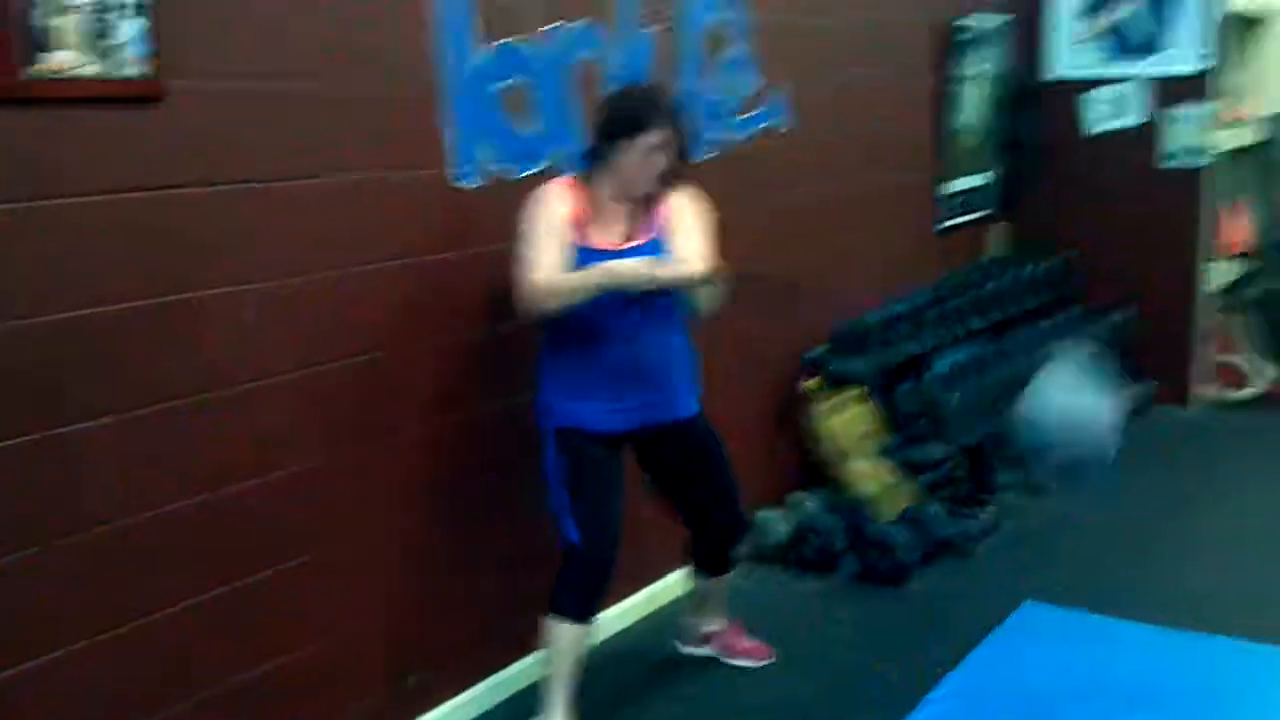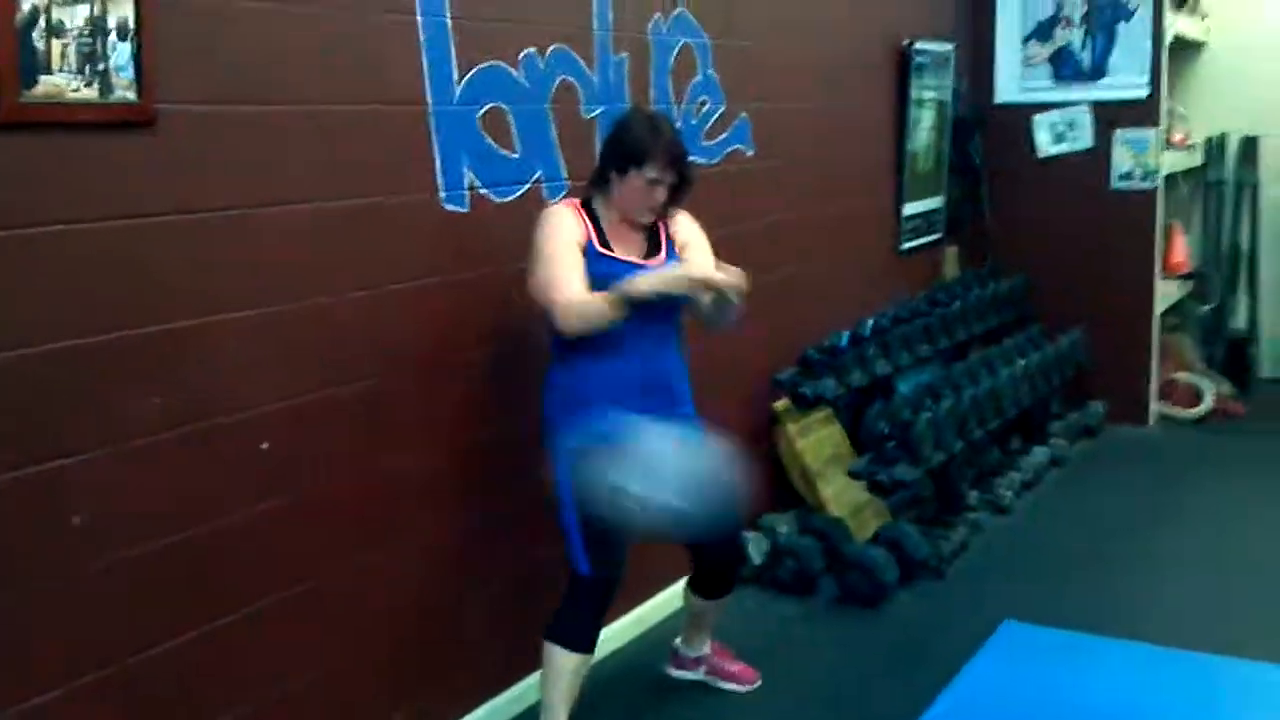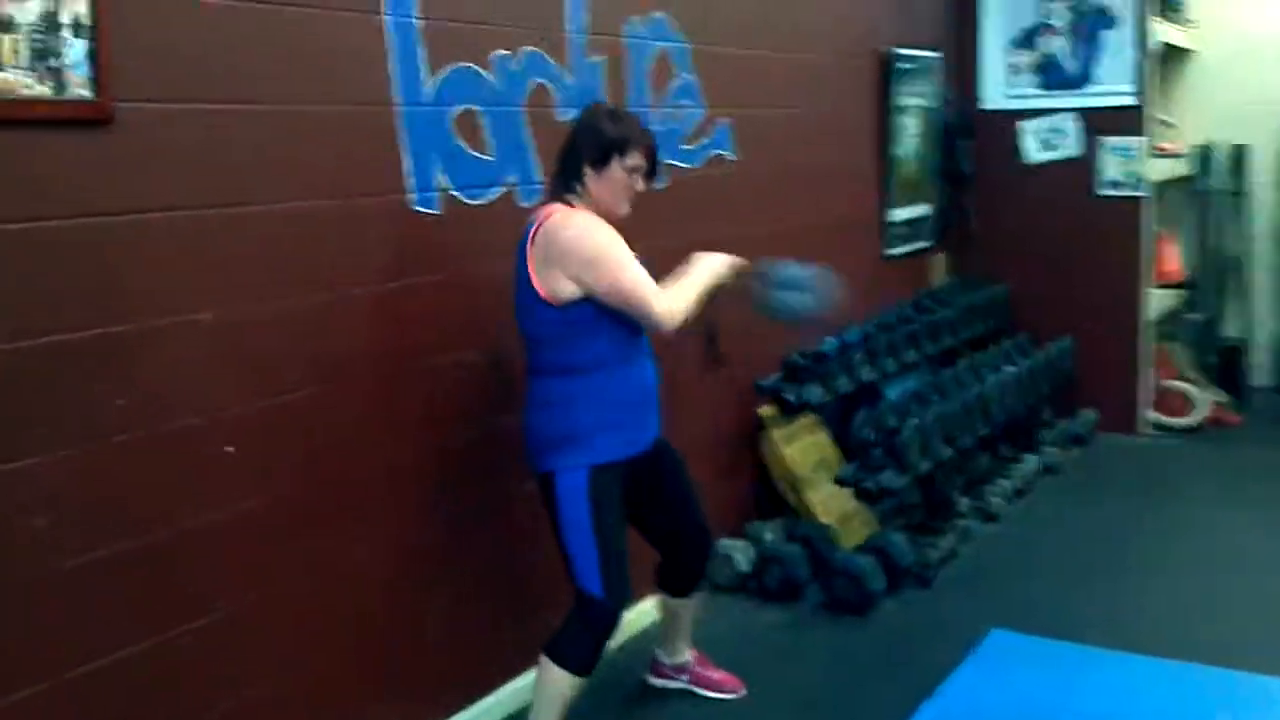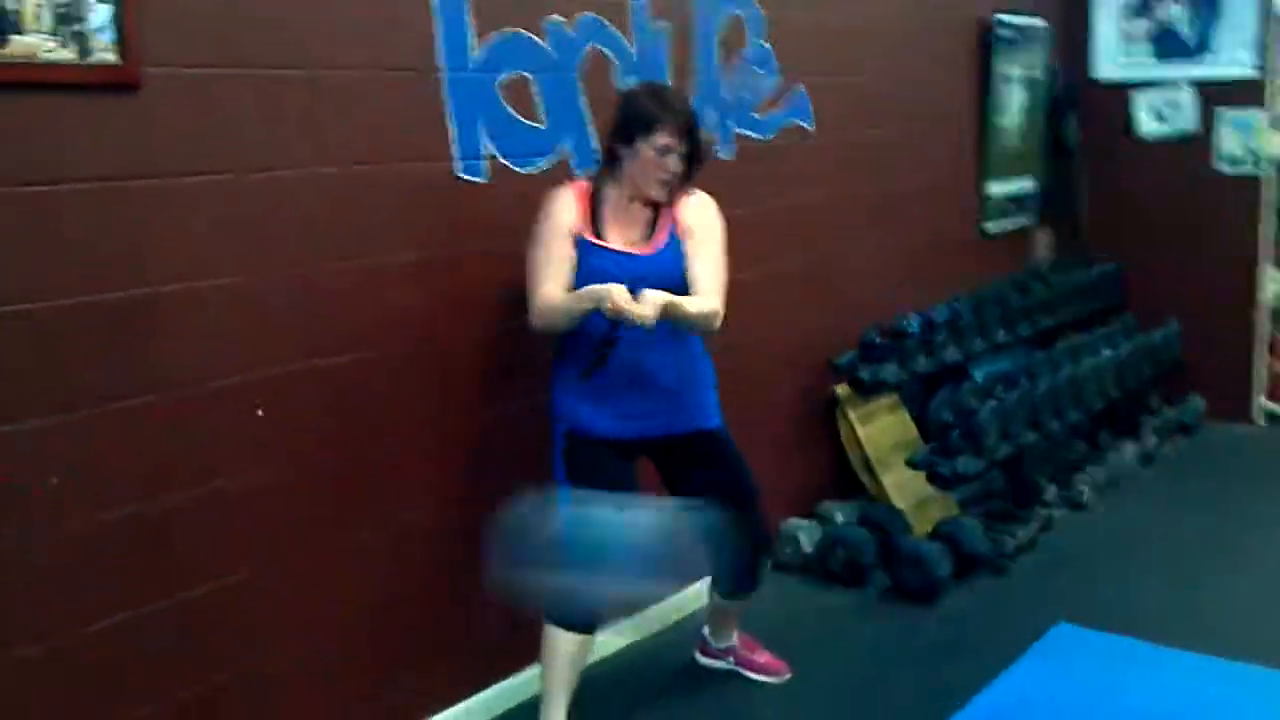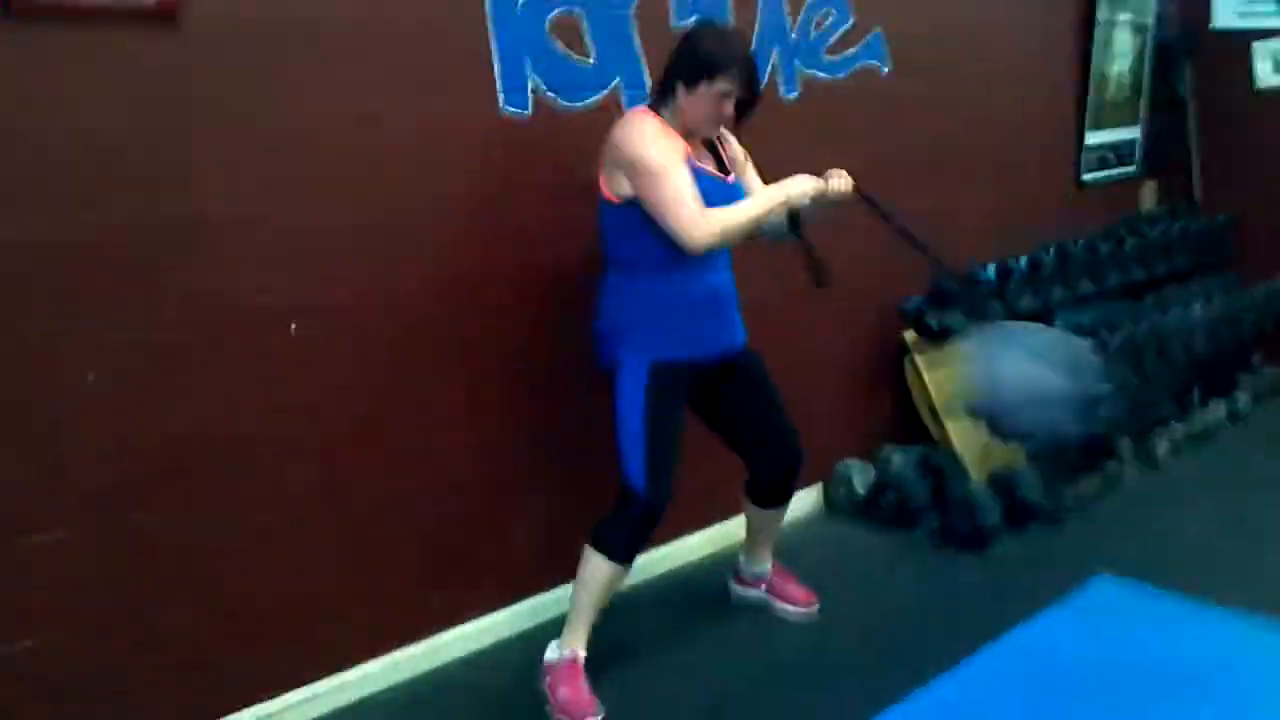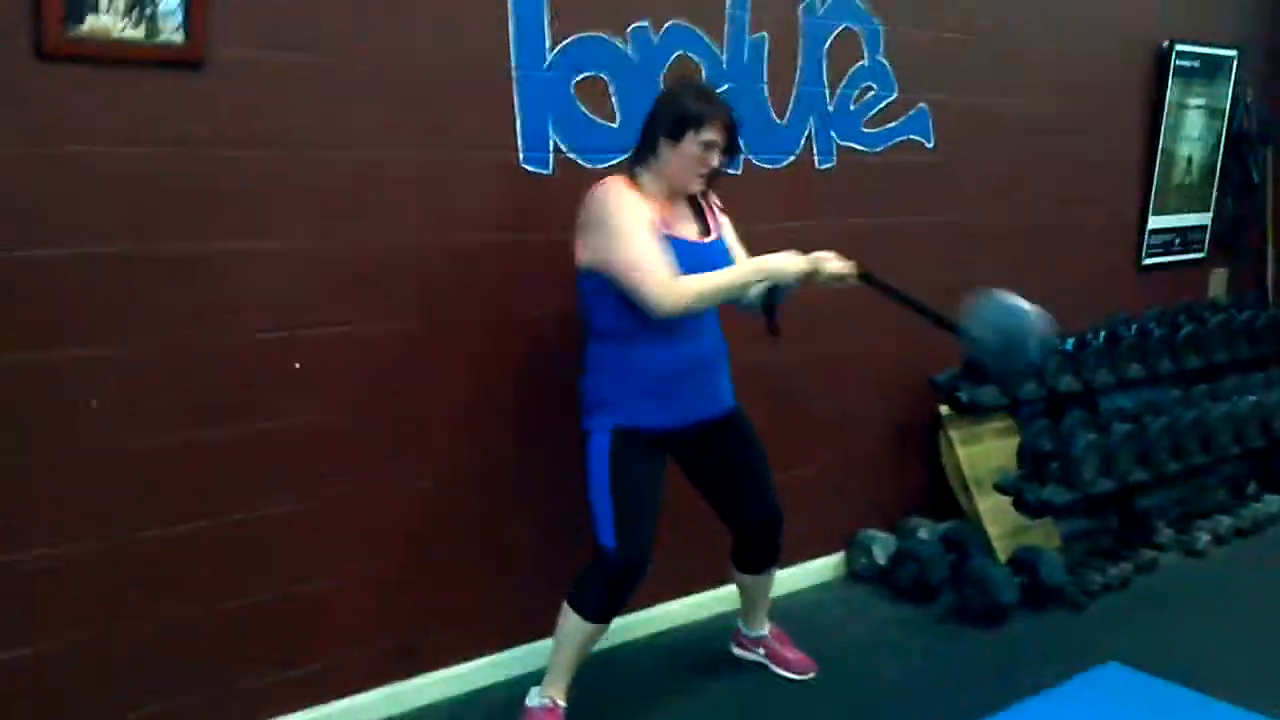
dt=0.5s
person 1, frame 1
left shoulder: (681, 205)
right shoulder: (556, 201)
left elbow: (703, 295)
right elbow: (537, 296)
left wrist: (690, 277)
right wrist: (613, 273)
left hip: (668, 403)
right hip: (581, 413)
left knee: (722, 523)
right knee: (589, 556)
left ankle: (706, 627)
person 1, frame 2
left shoulder: (678, 226)
right shoulder: (564, 222)
left elbow: (717, 307)
right elbow: (570, 318)
left wrist: (719, 284)
right wrist: (644, 284)
left hip: (668, 425)
right hip: (587, 434)
left knee: (723, 550)
right knee: (594, 582)
left ankle: (696, 652)
person 1, frame 3
left shoulder: (588, 227)
right shoulder: (570, 229)
left elbow: (631, 311)
right elbow: (663, 315)
left wrist: (697, 275)
right wrist: (704, 270)
left hip: (630, 434)
right hip: (580, 449)
left knee: (691, 540)
right knee: (601, 601)
left ankle: (674, 659)
person 1, frame 4
left shoulder: (695, 209)
right shoulder: (570, 206)
left elbow: (710, 313)
right elbow: (544, 313)
left wrist: (661, 305)
right wrist: (600, 301)
left hip: (684, 415)
right hip: (593, 418)
left knee: (748, 542)
left ankle: (720, 640)
person 1, frame 5
left shoulder: (720, 141)
right shoulder: (640, 134)
left elbow: (767, 220)
right elbow: (697, 232)
left wrist: (814, 191)
right wrist: (777, 193)
left hip: (716, 339)
right hip: (649, 346)
left knee: (781, 455)
right knee: (644, 497)
left ankle: (755, 570)
right ankle: (567, 654)
person 1, frame 6
left shoulder: (709, 205)
right shoulder: (614, 199)
left elbow: (743, 291)
right elbow: (665, 296)
left wrist: (802, 270)
right wrist: (761, 266)
left hip: (705, 404)
right hip: (626, 415)
left knee: (761, 519)
right knee: (622, 560)
left ankle: (756, 632)
